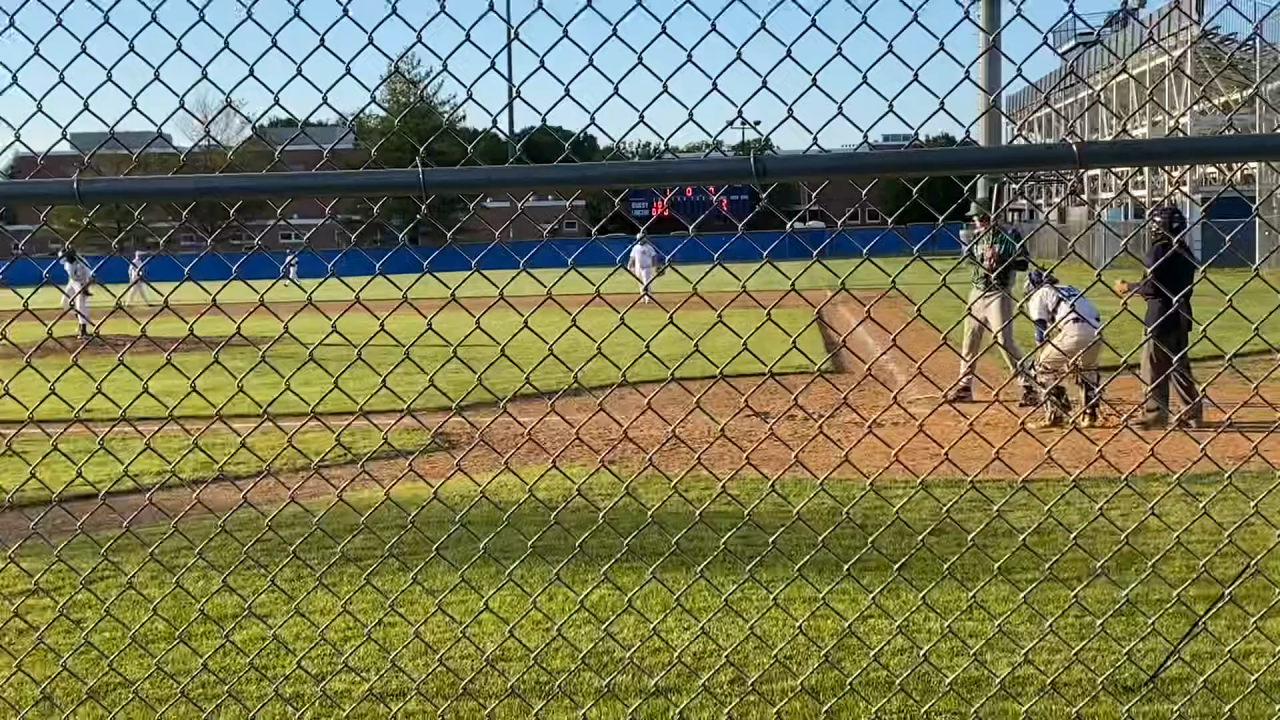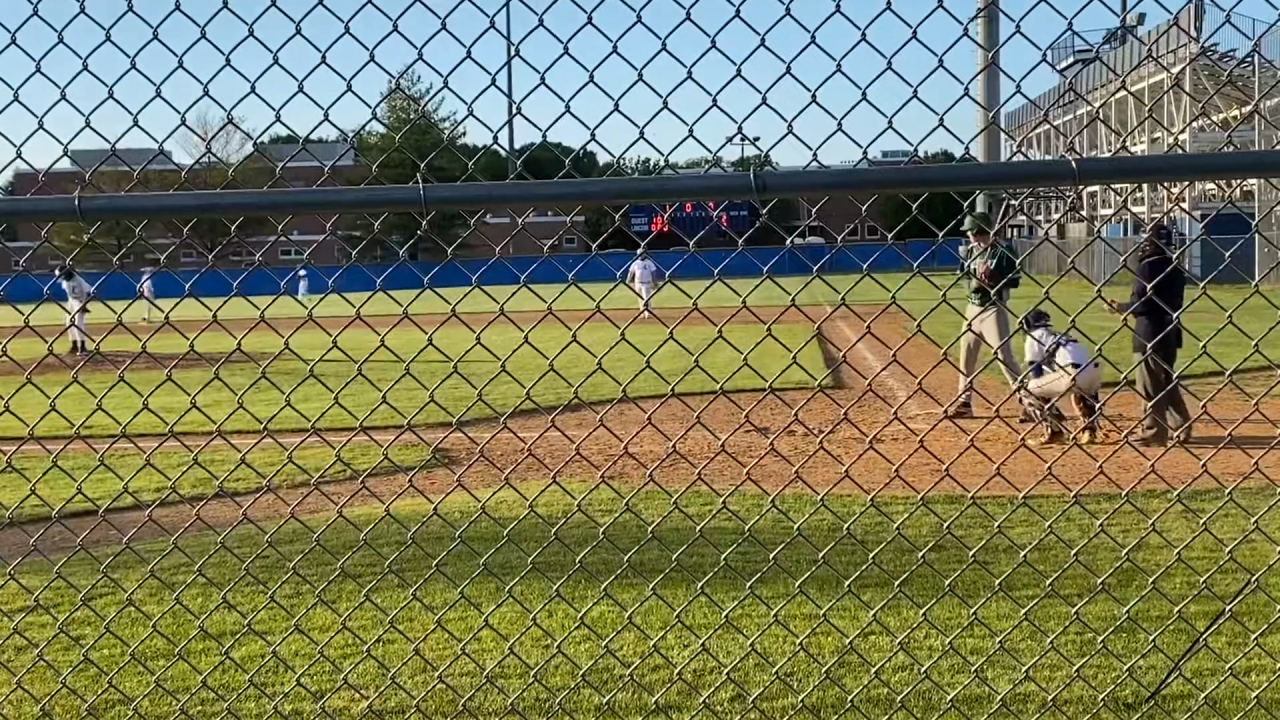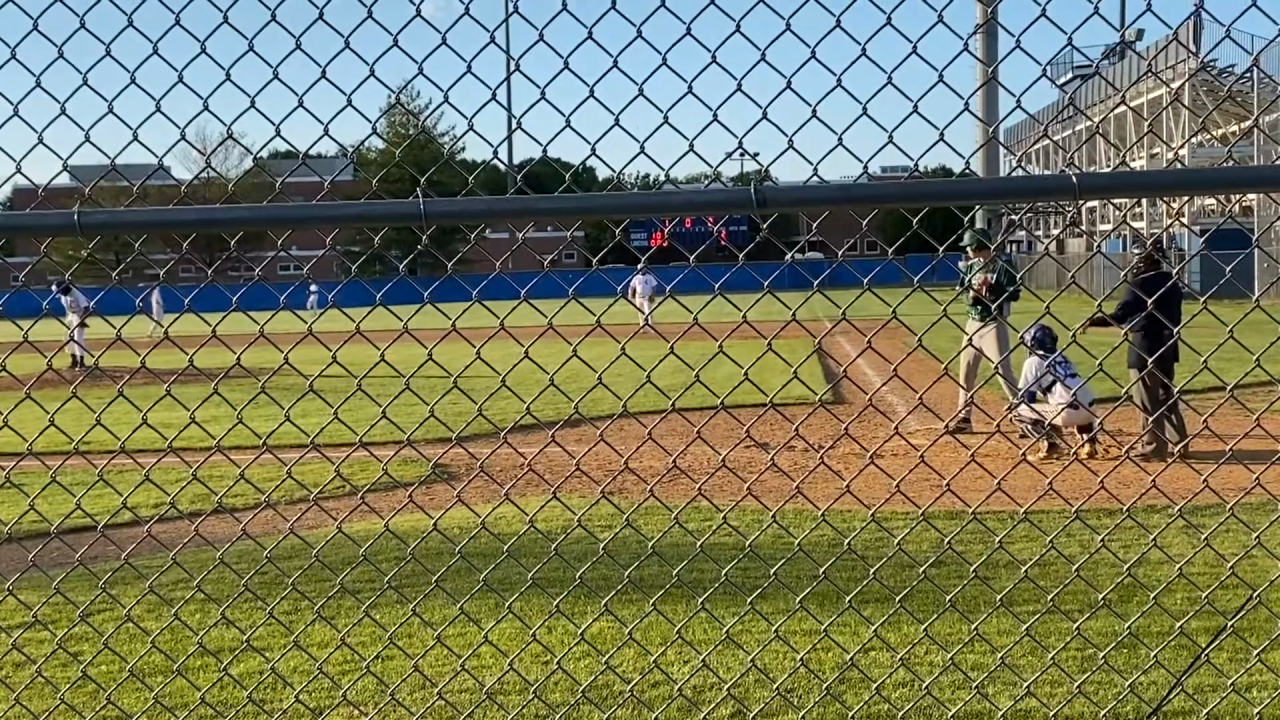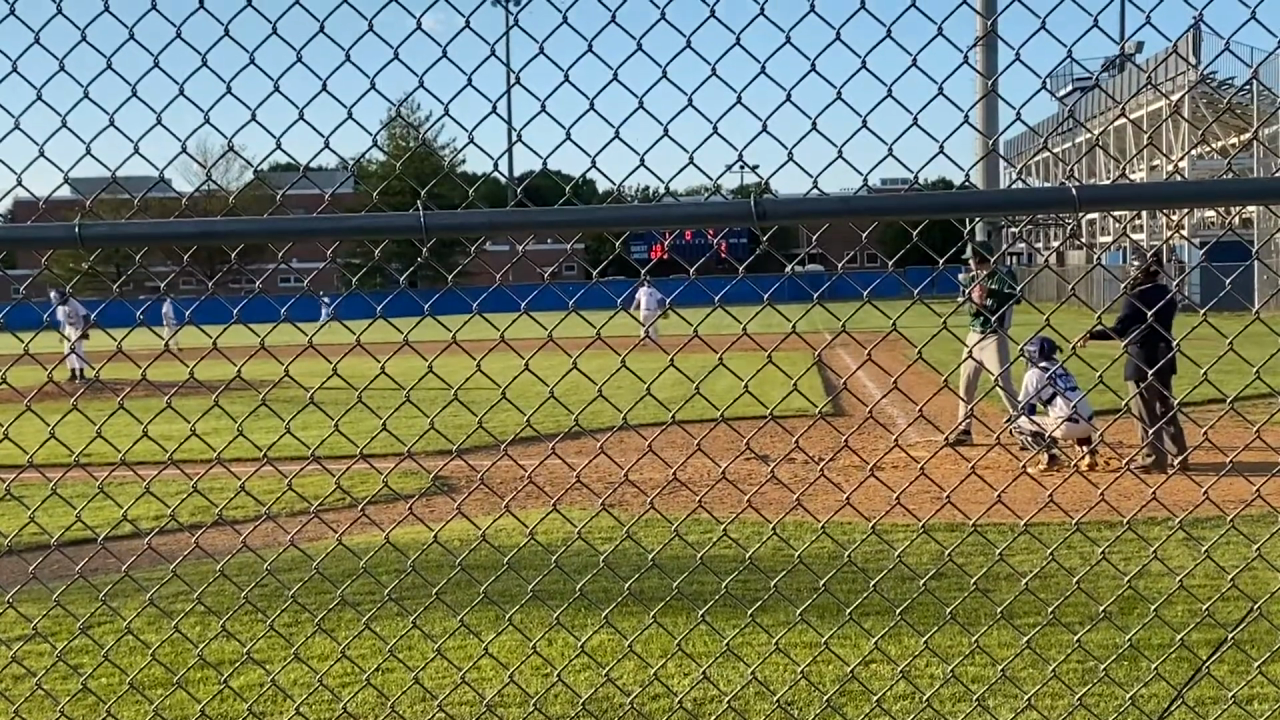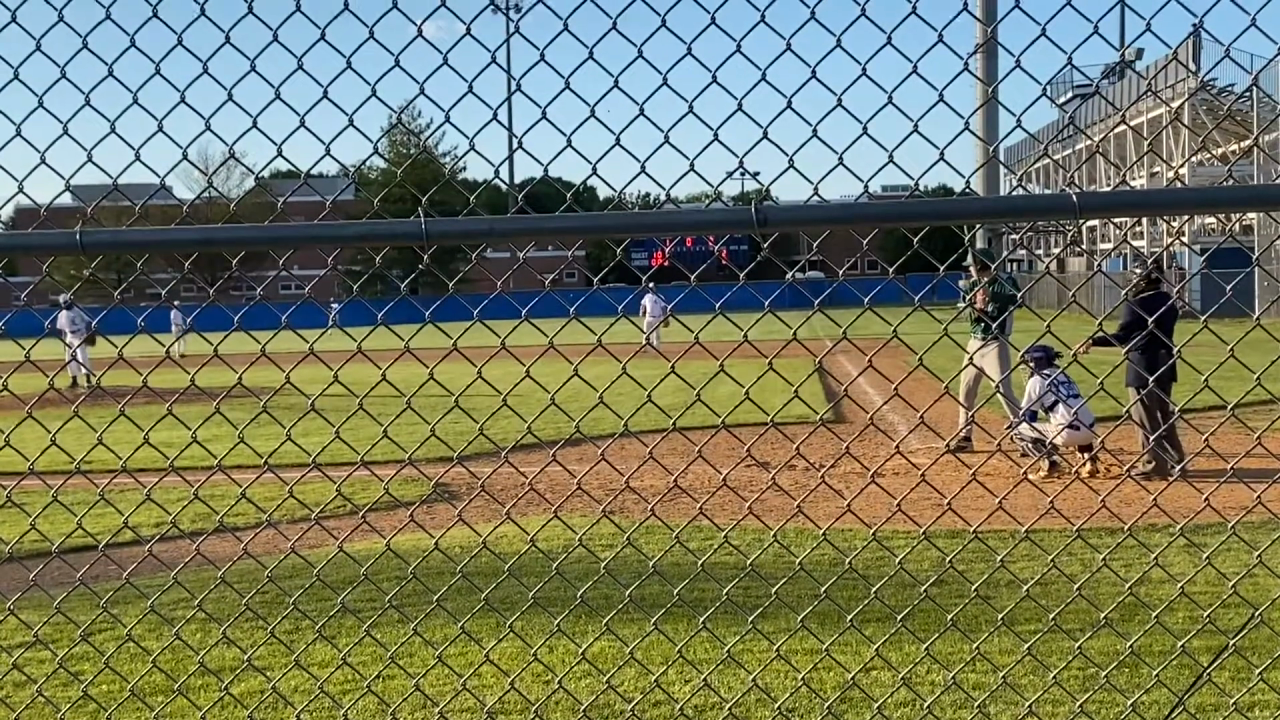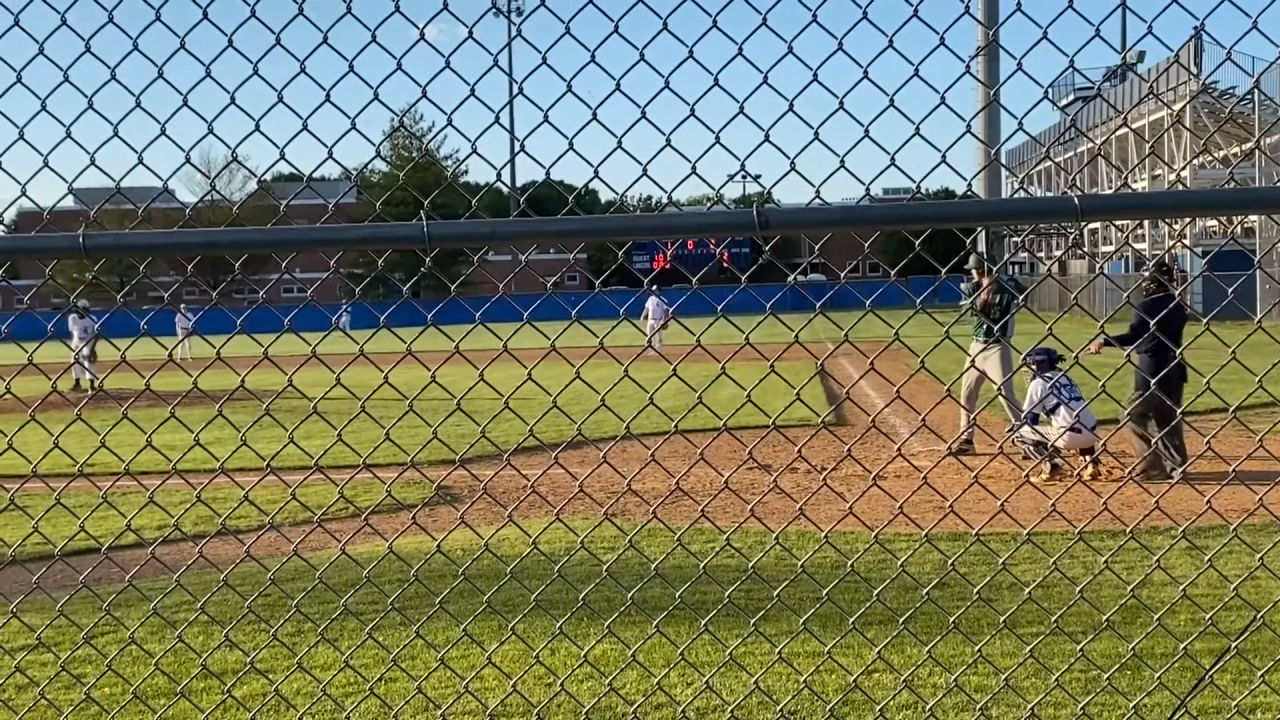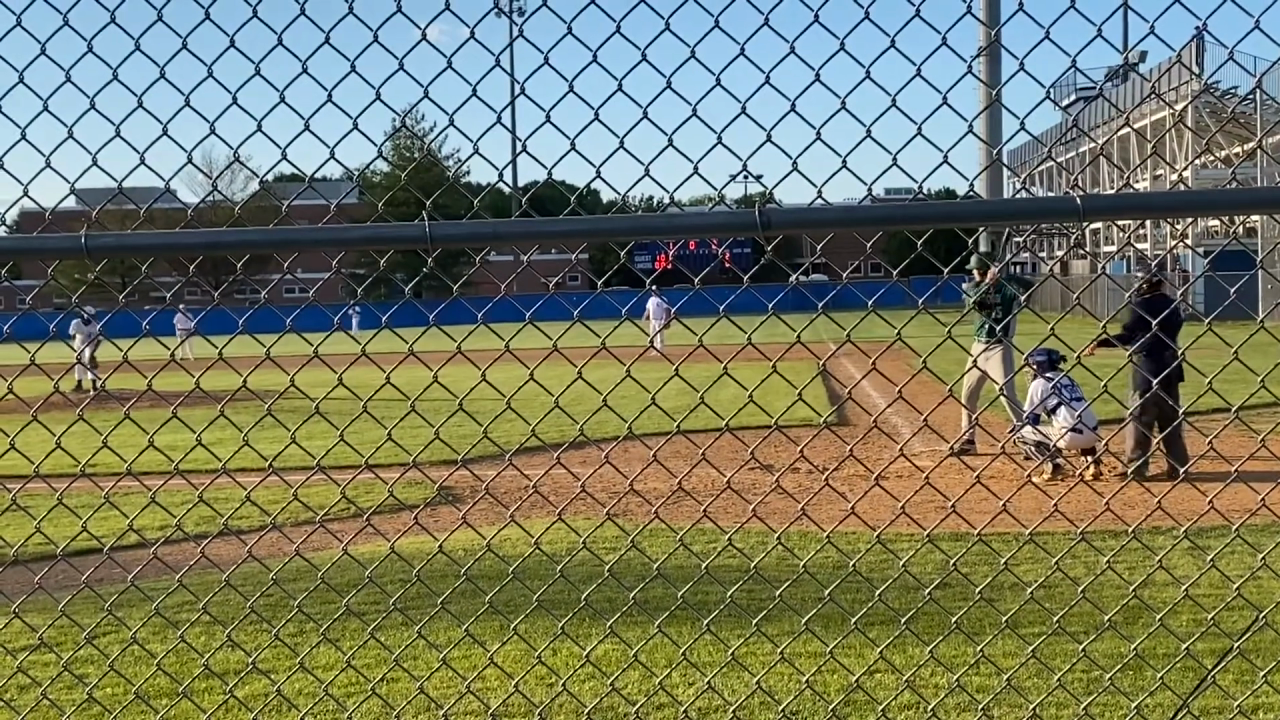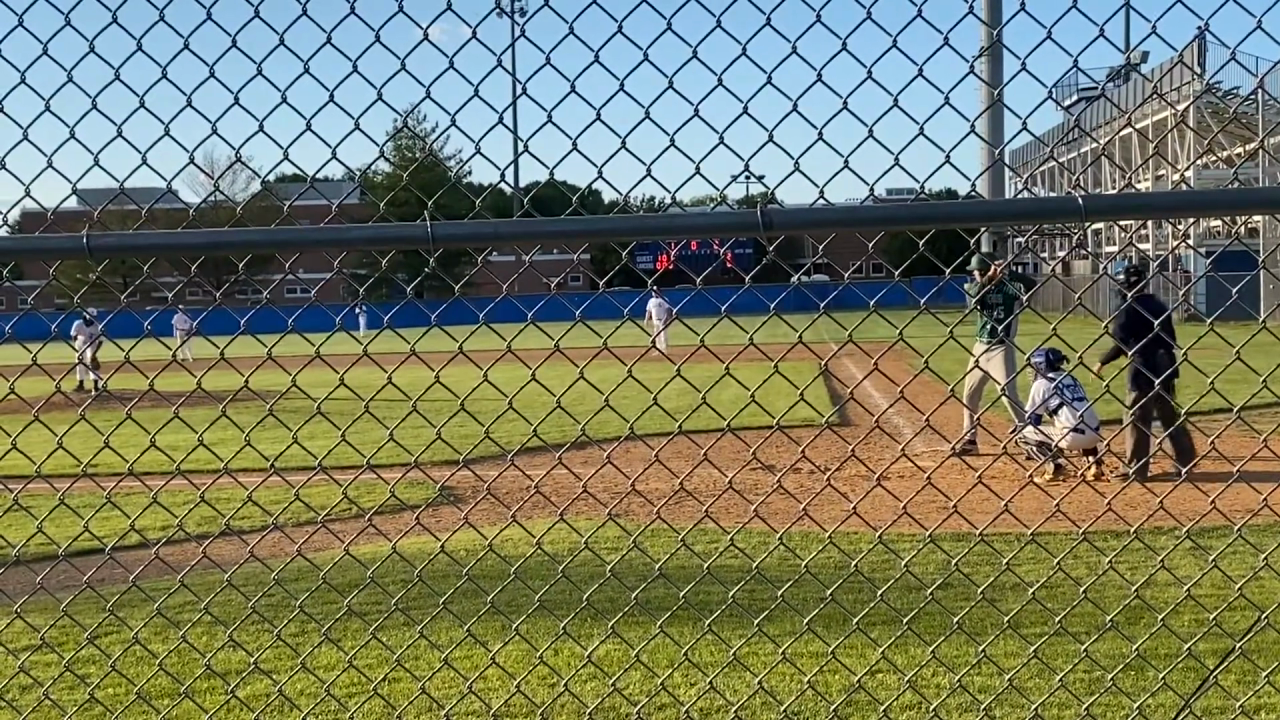
dt=0.4s
person 1, frame 1
left shoulder: (1159, 250)
right shoulder: (1185, 251)
left elbow: (1153, 286)
right elbow: (1182, 285)
left wrist: (1129, 287)
right wrist: (1138, 288)
left hip: (1161, 314)
right hip: (1180, 313)
left knee: (1154, 368)
right knee: (1179, 366)
left ankle: (1154, 415)
right ankle: (1193, 413)
person 1, frame 2
left shoulder: (1147, 268)
right shoulder: (1176, 268)
left elbow: (1140, 305)
right elbow: (1176, 302)
left wrist: (1117, 307)
left hip: (1149, 331)
right hip: (1170, 329)
left knee: (1150, 385)
right knee: (1168, 381)
left ankle: (1154, 432)
right ankle: (1181, 428)
person 1, frame 3
left shoulder: (1139, 284)
right shoulder: (1171, 282)
left elbow: (1120, 316)
right elbow: (1176, 318)
left wrist: (1091, 321)
left hip: (1145, 346)
right hip: (1167, 345)
left knee: (1147, 400)
right knee: (1167, 396)
left ankle: (1153, 447)
right ankle: (1177, 443)
person 1, frame 4
left shoulder: (1135, 297)
right shoulder: (1168, 295)
left elbow: (1119, 330)
left wrist: (1090, 335)
left hip: (1142, 357)
right hip: (1164, 356)
left knee: (1145, 412)
right knee: (1166, 408)
left ankle: (1153, 460)
right ankle: (1178, 456)
person 1, frame 5
left shoulder: (1136, 304)
right shoulder: (1168, 302)
left elbow: (1122, 337)
left wrist: (1093, 341)
left hip: (1143, 363)
right hip: (1164, 362)
left knee: (1146, 417)
right knee: (1164, 414)
left ankle: (1154, 466)
right ankle: (1174, 462)
person 1, frame 6
left shoulder: (1147, 305)
right shoulder: (1178, 305)
left elbow: (1134, 336)
left wrist: (1104, 341)
left hip: (1152, 366)
right hip: (1173, 366)
left knee: (1134, 415)
right knee: (1170, 417)
left ankle: (1152, 466)
right ankle: (1176, 466)
person 1, frame 7
left shoulder: (1140, 305)
right shoulder: (1172, 304)
left elbow: (1126, 337)
right elbow: (1173, 334)
left wrist: (1097, 343)
left hip: (1148, 366)
right hip: (1170, 365)
left knee: (1140, 419)
right knee: (1171, 418)
left ankle: (1135, 468)
right ankle: (1178, 467)
person 1, frame 8
left shoulder: (1127, 308)
right shoulder: (1158, 305)
left elbow: (1122, 345)
right elbow: (1171, 337)
left wrist: (1102, 362)
left hip: (1145, 367)
right hip: (1166, 364)
left knee: (1137, 419)
right knee: (1169, 414)
left ankle: (1136, 469)
right ankle: (1185, 458)
person 2, frame 1
left shoulder: (1010, 235)
right shoulder: (977, 235)
left elbow: (1023, 263)
right elbow: (971, 264)
left wrist: (1000, 259)
right wrist: (984, 267)
left hip: (998, 295)
right hip: (977, 293)
left knee: (1004, 341)
right knee: (970, 340)
left ankle: (1029, 387)
right ankle: (964, 386)
person 2, frame 2
left shoulder: (1003, 251)
right shoulder: (970, 251)
left elbow: (1014, 281)
right elbow: (965, 281)
left wrist: (991, 275)
right wrist: (976, 281)
left hip: (993, 310)
right hip: (972, 308)
left knee: (1004, 356)
right knee: (966, 355)
right ankle: (964, 402)
person 2, frame 3
left shoulder: (1002, 265)
right shoulder: (970, 266)
left elbow: (1014, 294)
right elbow: (967, 299)
left wrist: (990, 286)
right wrist: (974, 291)
left hip: (994, 325)
right hip: (973, 323)
left knee: (1003, 371)
right knee: (966, 371)
right ankle: (963, 417)
person 2, frame 4
left shoulder: (1004, 275)
right shoulder: (971, 279)
left elbow: (1015, 298)
right elbow: (970, 310)
left wrist: (988, 292)
right wrist: (975, 302)
left hip: (995, 337)
right hip: (974, 335)
left knee: (1003, 384)
right knee: (966, 383)
right ankle: (964, 429)
person 2, frame 5
left shoulder: (1004, 282)
right shoulder: (971, 286)
left elbow: (1017, 300)
right elbow: (970, 316)
left wrist: (991, 295)
right wrist: (978, 306)
left hip: (996, 344)
right hip: (975, 342)
left knee: (1004, 391)
right knee: (966, 390)
right ankle: (964, 436)
person 2, frame 6
left shoulder: (1007, 285)
right shoulder: (972, 288)
left elbow: (1023, 294)
right elbow: (969, 309)
left wrist: (996, 286)
right wrist: (983, 297)
left hip: (998, 347)
right hip: (977, 346)
left knee: (1005, 393)
right knee: (967, 394)
right ankle: (966, 439)
person 2, frame 7
left shoulder: (1008, 286)
right shoulder: (975, 286)
left elbow: (1029, 287)
right elbow: (970, 300)
left wrist: (1003, 276)
right wrist: (987, 283)
left hip: (1000, 347)
right hip: (979, 346)
left knee: (1007, 394)
right knee: (968, 394)
right ankle: (968, 440)
person 2, frame 8
left shoulder: (1009, 286)
right shoulder: (978, 287)
left elbow: (1031, 285)
right elbow: (973, 296)
left wrist: (1007, 273)
right wrist: (989, 278)
left hip: (1002, 348)
right hip: (981, 347)
left knee: (1009, 394)
right knee: (970, 394)
right ankle: (969, 440)
